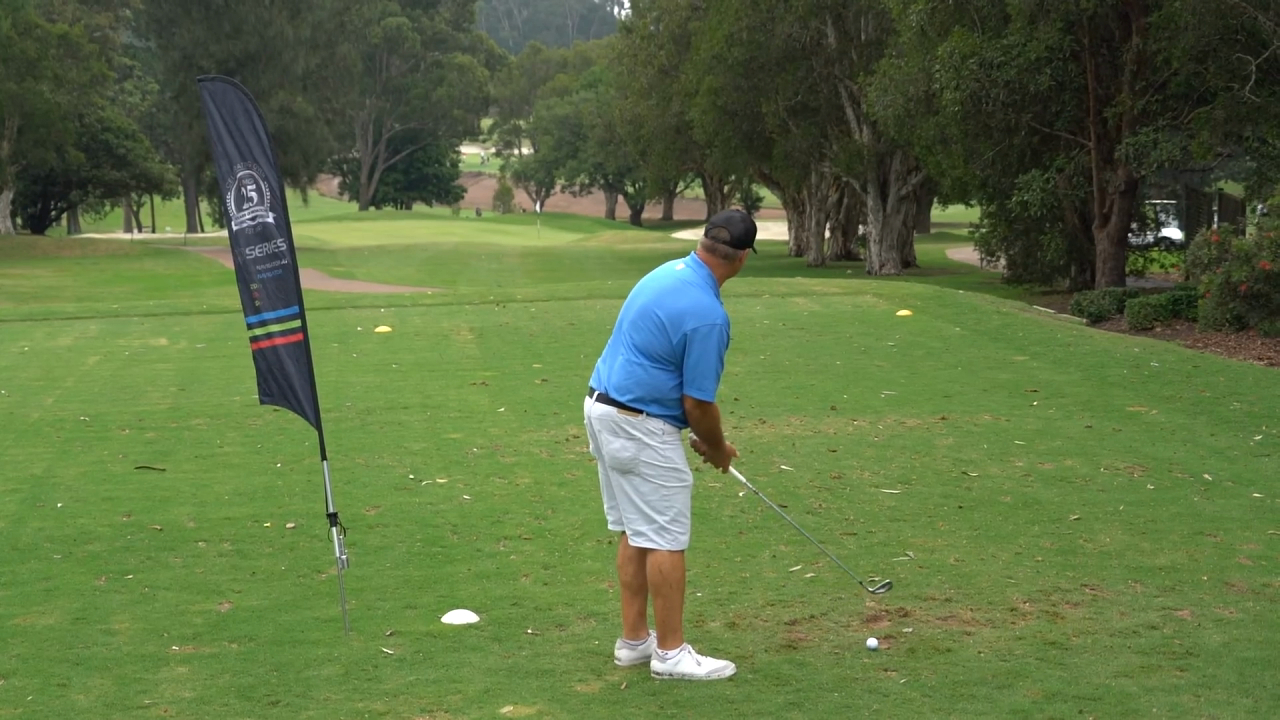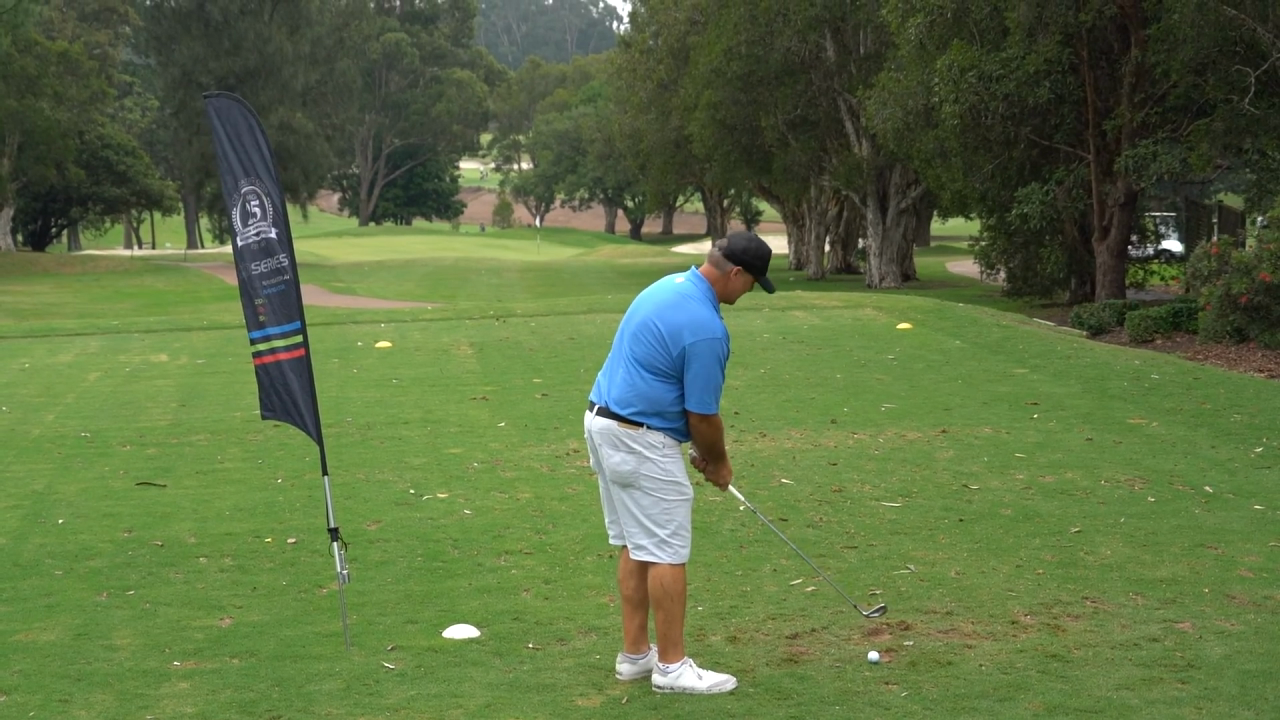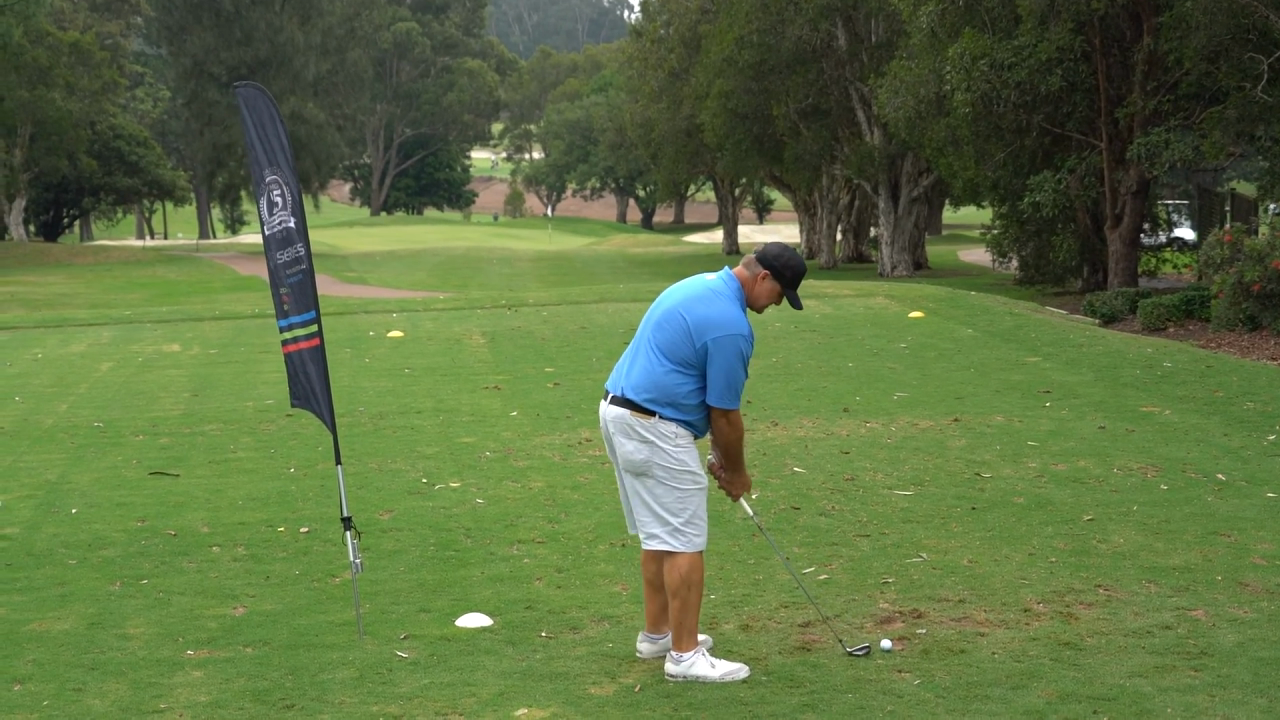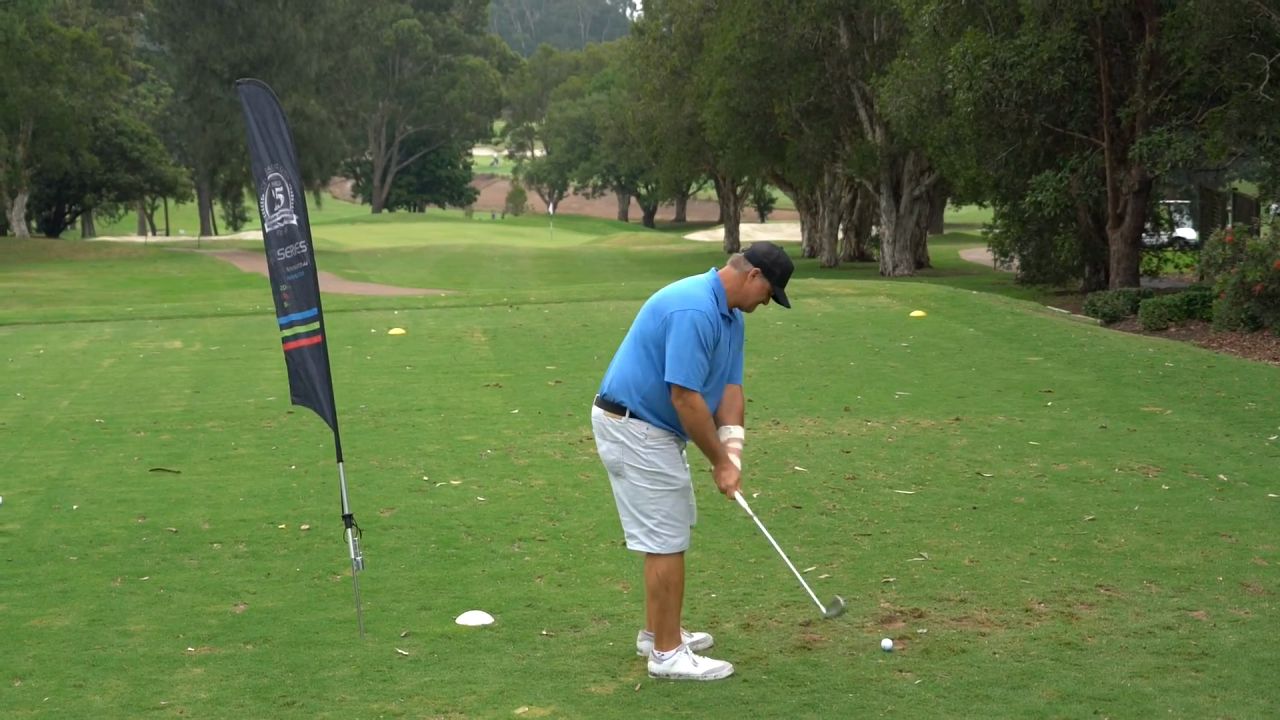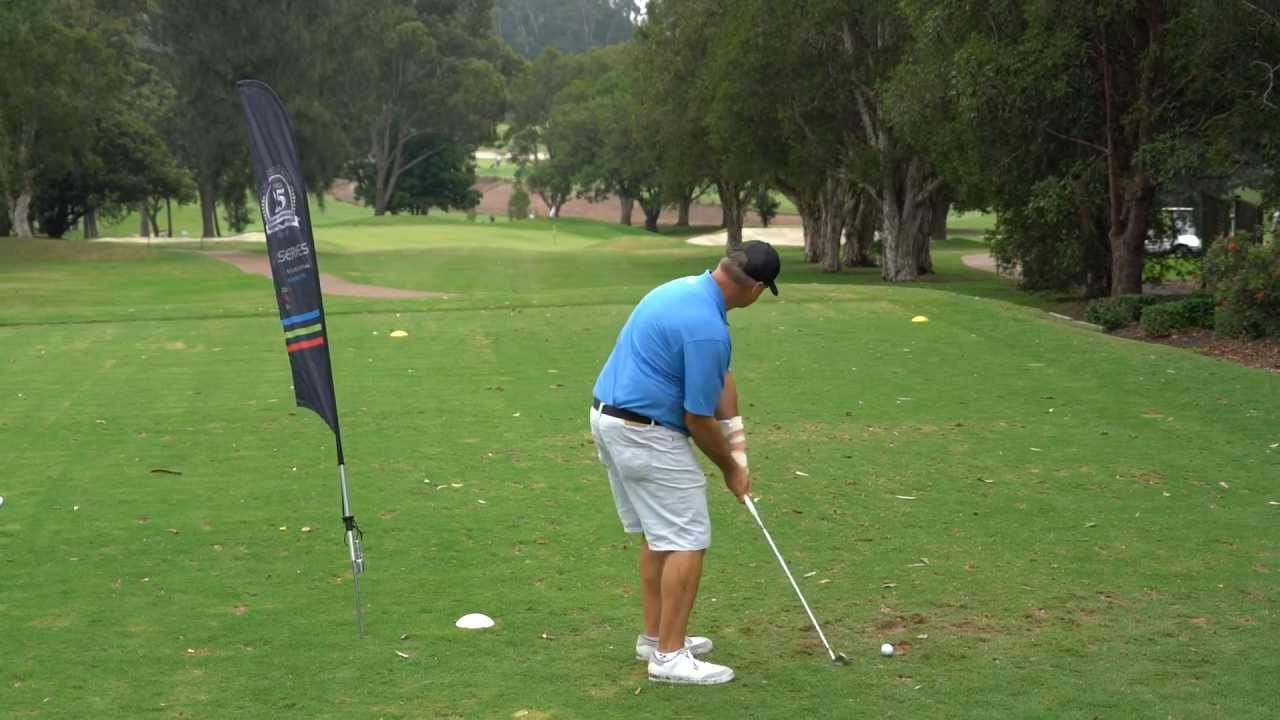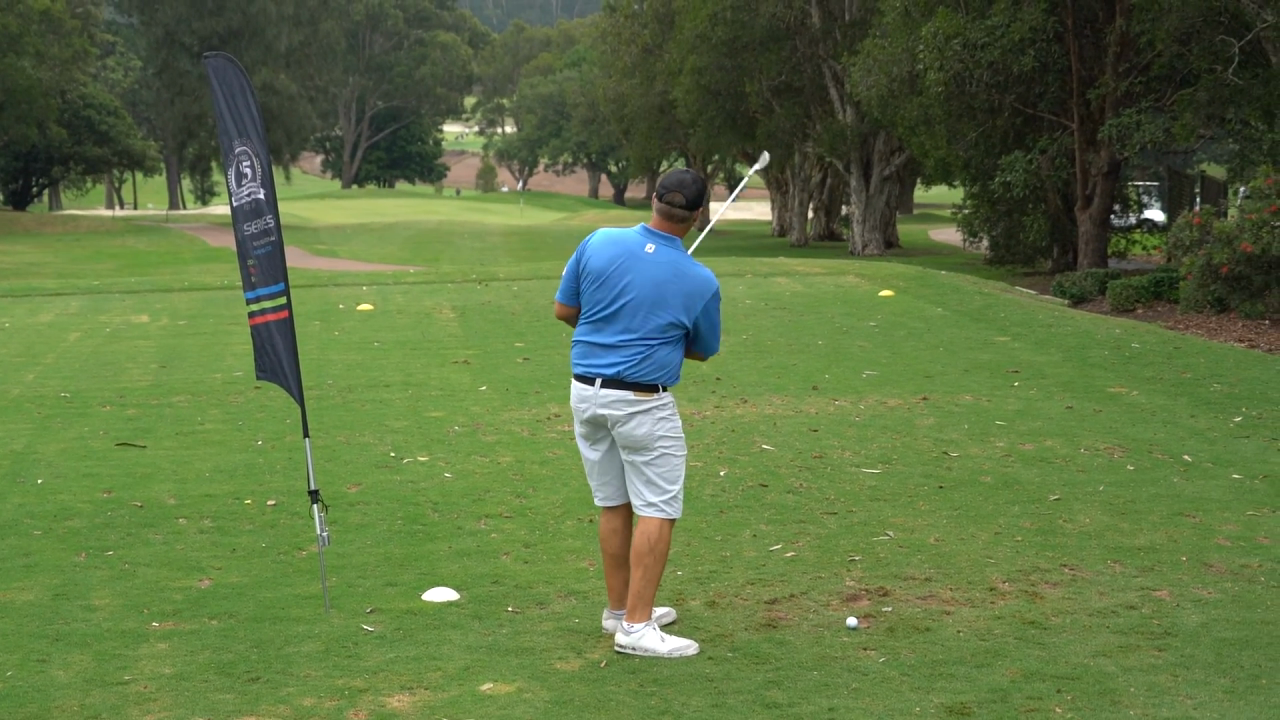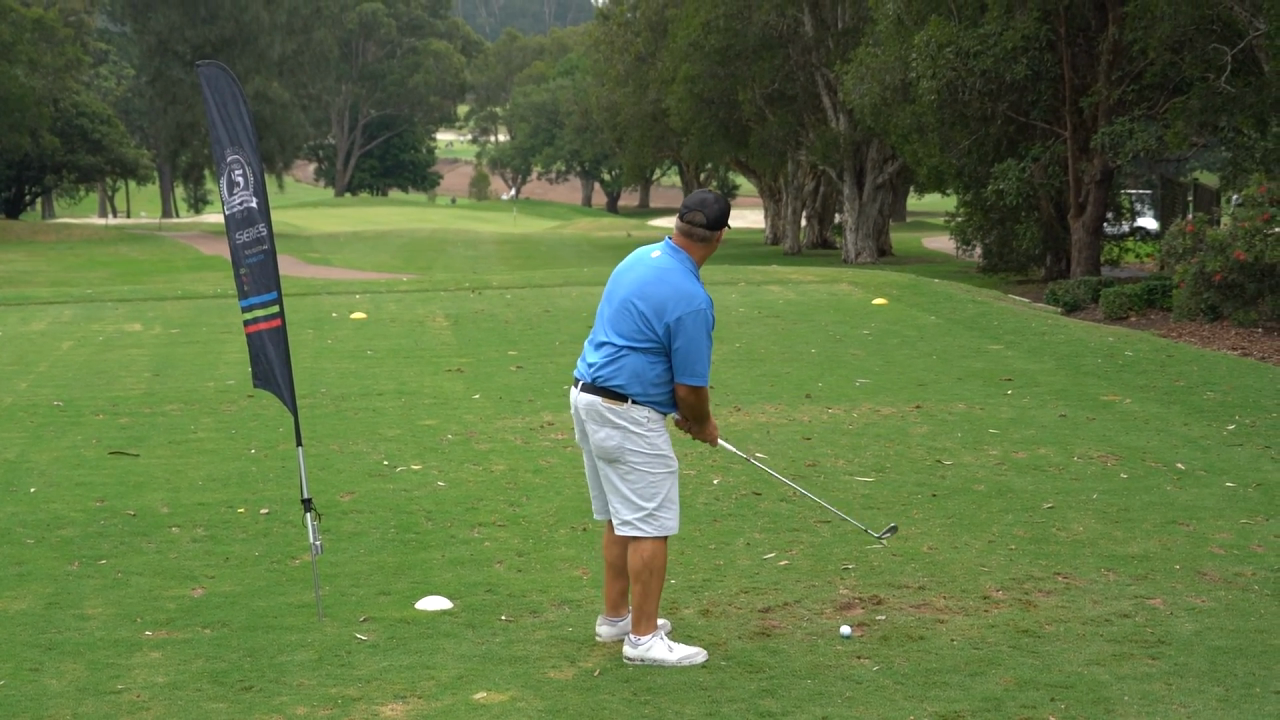
dt=0.7s
person 1, frame 1
left shoulder: (668, 273)
right shoulder: (706, 314)
right elbow: (698, 404)
left wrist: (704, 437)
right wrist: (717, 448)
left hip: (605, 409)
right hip: (640, 425)
left knee: (635, 532)
right knee: (665, 539)
left ankle: (634, 639)
right ankle: (670, 652)
person 1, frame 2
left shoulder: (672, 286)
right shoulder: (705, 327)
right elbow: (702, 416)
left wrist: (702, 451)
right wrist: (718, 462)
left hip: (606, 423)
right hip: (640, 438)
left knee: (636, 546)
right knee: (666, 552)
left ankle: (636, 652)
right ankle: (672, 666)
person 1, frame 3
left shoulder: (702, 287)
right shoulder: (730, 325)
right elbow: (725, 414)
left wrist: (719, 454)
right wrist: (736, 472)
left hip: (621, 412)
right hip: (653, 427)
left knee: (659, 534)
right knee: (683, 541)
left ankle: (657, 632)
right ankle: (685, 654)
person 1, frame 4
left shoulder: (732, 320)
right shoulder: (693, 307)
left elbow: (730, 387)
right elbow: (684, 397)
left wrist: (732, 450)
right wrist: (719, 460)
left hip: (654, 429)
right hip: (635, 429)
left knee: (672, 531)
right knee: (665, 541)
left ankle: (657, 630)
right ankle: (667, 653)
person 1, frame 5
left shoulder: (690, 291)
right shoulder: (709, 329)
left elbow: (720, 379)
right elbow: (699, 420)
left wrist: (737, 443)
right wrist: (729, 467)
left hip: (615, 421)
right hip: (647, 433)
left knee: (658, 534)
right knee: (687, 541)
left ankle: (656, 635)
right ankle: (668, 655)
person 1, frame 6
left shoulder: (598, 242)
right shoulder: (700, 282)
left elbow: (564, 312)
right elbow: (701, 352)
left hip: (588, 392)
right hip: (642, 403)
left knee: (615, 505)
right knee: (658, 511)
left ankle: (621, 608)
right ankle: (636, 626)
person 1, frame 7
left shoulder: (639, 257)
right shoulder: (691, 299)
right elbow: (689, 389)
left wrist: (684, 413)
right wrist: (703, 425)
left hip: (588, 396)
right hip: (626, 413)
left knee: (620, 517)
right knee: (651, 526)
left ankle: (615, 616)
right ankle: (643, 638)
